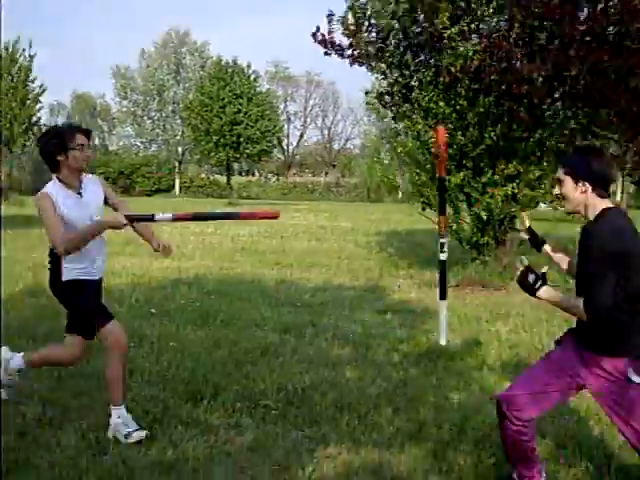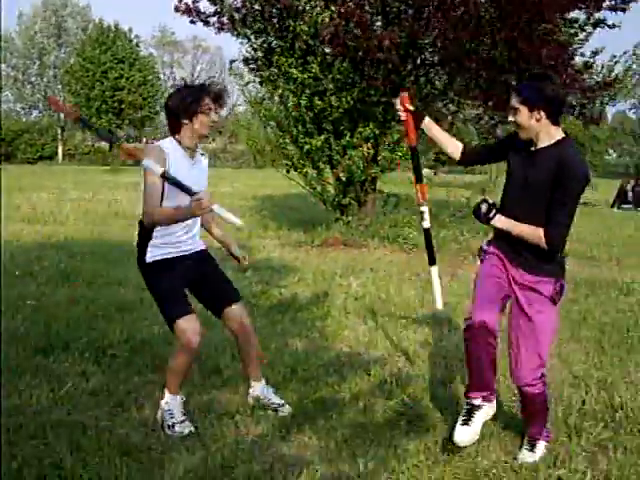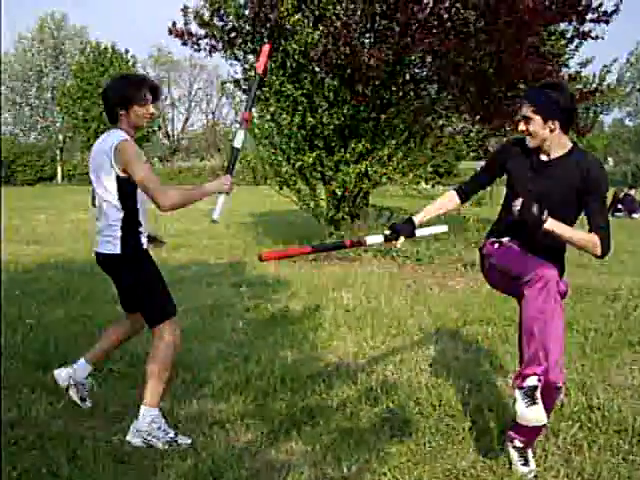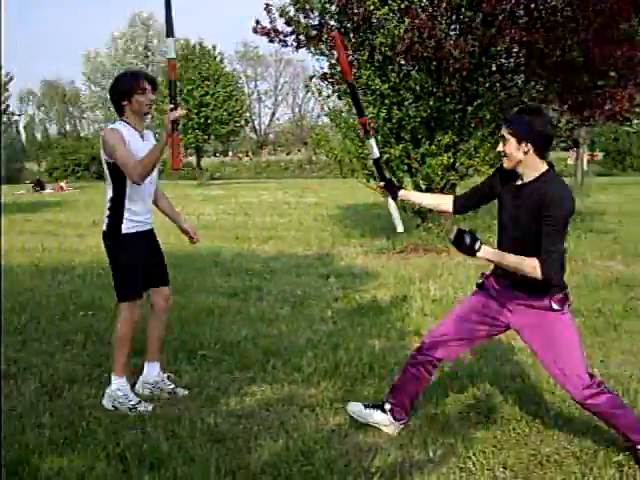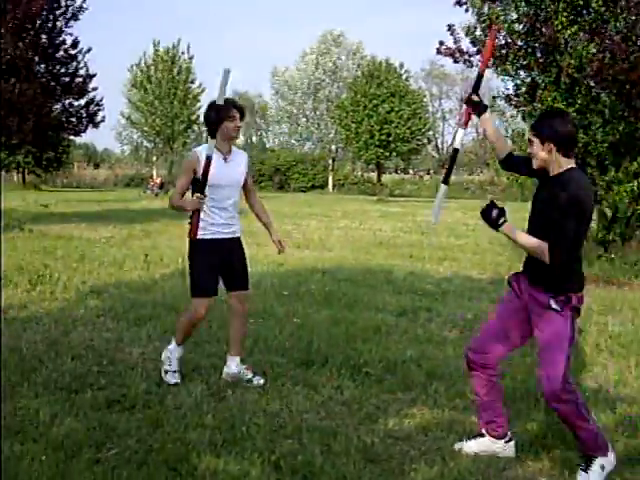
dt=0.7s
person 1, frame 1
left shoulder: (605, 232)
right shoulder: (601, 226)
left elbow: (596, 312)
left wrist: (541, 290)
right wrist: (545, 248)
right hip: (582, 347)
right knee: (510, 404)
person 1, frame 2
left shoulder: (570, 165)
right shoulder: (515, 142)
left elbow: (551, 238)
right elbow: (468, 155)
left wrist: (495, 218)
right wrist: (421, 121)
left hip: (540, 275)
right hip: (499, 255)
left knee: (529, 374)
right knee: (479, 322)
left ankle: (537, 433)
right ankle: (480, 398)
person 1, frame 3
left shoulder: (588, 170)
right shoulder: (512, 151)
left elbow: (600, 246)
right elbow: (464, 191)
left wrist: (547, 221)
right wrist: (415, 221)
left hip: (546, 275)
right hip: (501, 255)
left knee: (553, 376)
right knee: (543, 274)
left ankle: (521, 439)
right ankle: (527, 378)
person 1, frame 4
left shoulder: (556, 196)
right shoulder: (503, 177)
left elbow: (545, 268)
right elbow: (458, 203)
left wrist: (485, 252)
right wrist: (402, 193)
left hip: (540, 304)
right hip: (496, 291)
left knee: (580, 385)
right knee: (433, 348)
right ankle: (393, 412)
person 1, frame 5
left shoulder: (573, 191)
right shoulder: (550, 175)
left elbow: (556, 257)
right elbow: (508, 158)
left wrist: (505, 227)
right wrist: (483, 115)
left hip: (557, 300)
right hip: (525, 288)
left knee: (554, 387)
right knee: (479, 357)
right ankle: (497, 435)
person 2, frame 1
left shoulder: (97, 184)
right shoulder: (48, 196)
left elbow: (125, 213)
right elbow: (62, 247)
left wrist: (154, 239)
right wrist: (101, 224)
left hip: (93, 279)
right hip: (69, 281)
left knee: (75, 352)
right knee: (117, 339)
right ankle: (119, 418)
person 2, frame 2
left shoulder: (200, 159)
right shoulder: (159, 153)
right elbow: (152, 215)
left wrist: (227, 242)
right wrist: (191, 208)
left hip: (195, 255)
right hip: (160, 261)
left knee: (242, 323)
right knee: (190, 338)
left ankle: (259, 387)
right ankle: (171, 402)
person 2, frame 3
left shoulder: (103, 143)
right shoulder: (124, 146)
right elbow: (165, 200)
right wrist: (211, 187)
left hip: (110, 247)
right hip: (127, 252)
left knee: (137, 319)
right knee: (168, 332)
left ankle: (77, 372)
right ankle: (147, 424)
person 2, frame 4
left shoulder: (149, 137)
right shoulder: (113, 135)
right elbow: (137, 175)
left wrist: (182, 222)
right wrist: (165, 135)
left hip: (144, 231)
right hip: (122, 234)
left knee: (162, 302)
right knee: (130, 309)
left ankle: (154, 374)
right ankle: (118, 390)
person 2, frame 5
left shoulder: (243, 158)
right shoulder: (197, 157)
left elbow: (252, 198)
right elbow: (173, 199)
left wrist: (272, 231)
right wrist: (187, 204)
left hip: (232, 240)
right hip: (204, 241)
left knee: (241, 304)
right knee: (200, 309)
left ankle: (235, 366)
right ankle: (173, 352)
